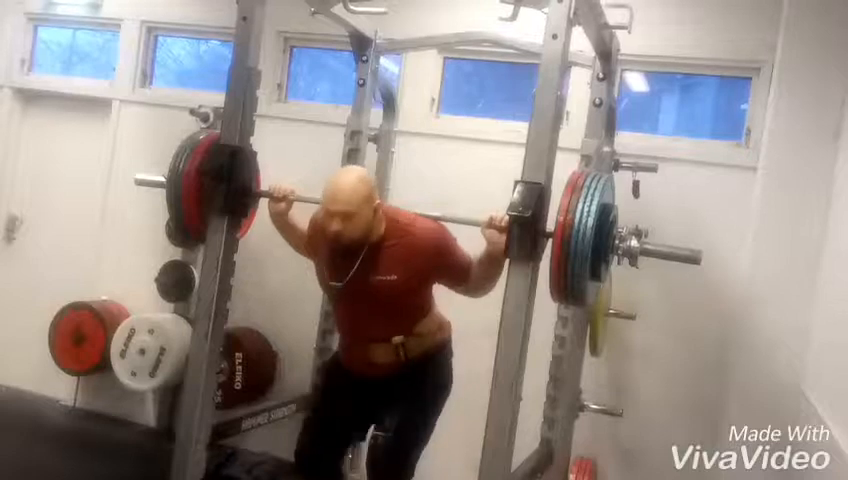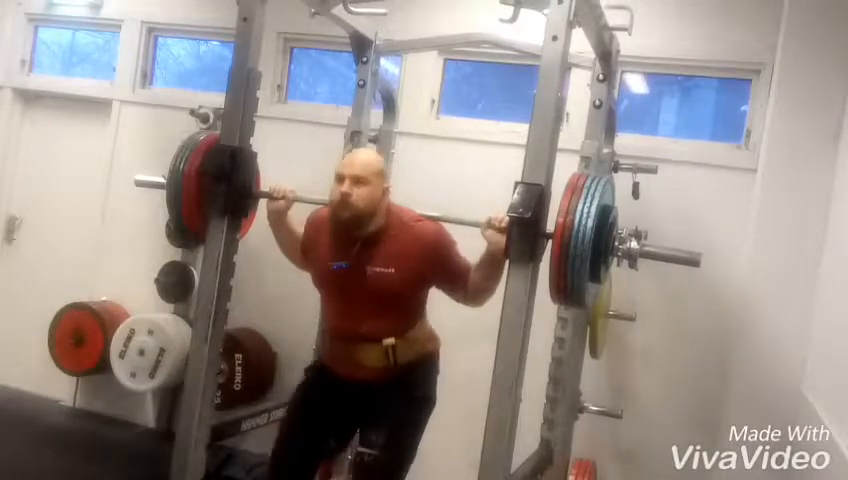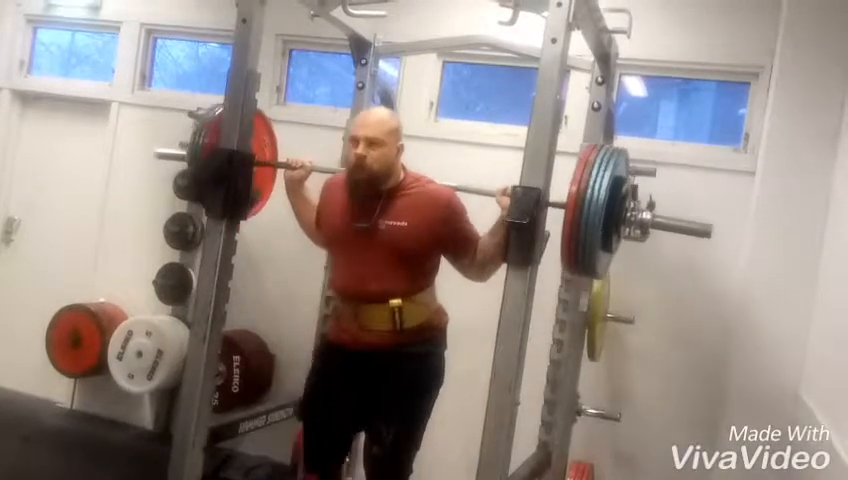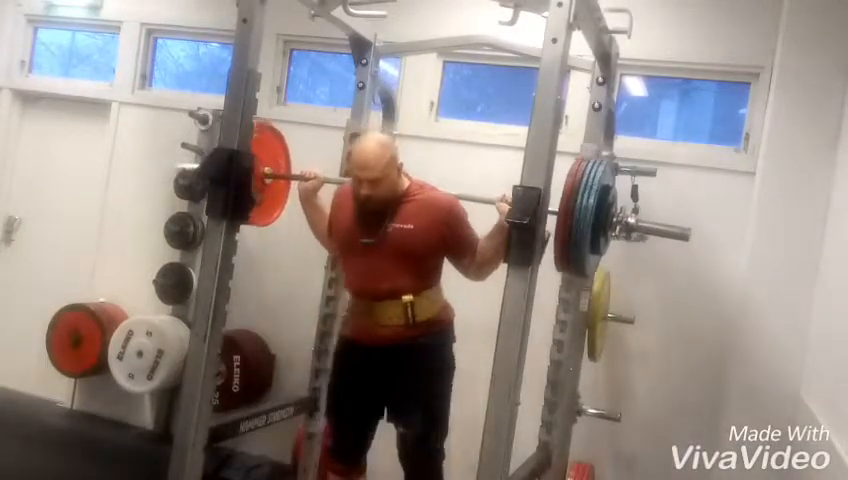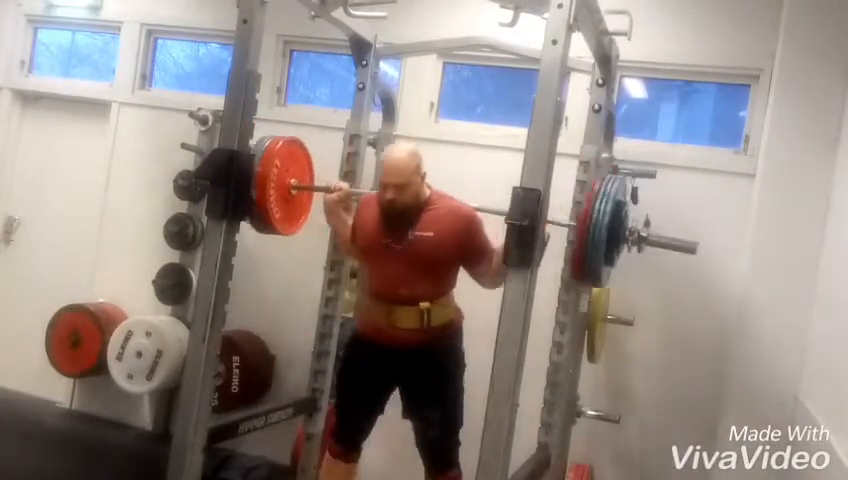
dt=1s
person 1, frame 1
left shoulder: (423, 239)
right shoulder: (325, 227)
left elbow: (473, 284)
left wrist: (495, 253)
right wrist: (281, 217)
left hip: (417, 369)
right hip: (352, 364)
person 1, frame 2
left shoulder: (423, 237)
right shoulder: (321, 224)
left elbow: (472, 292)
left wrist: (496, 254)
right wrist: (278, 218)
left hip: (402, 377)
right hip: (334, 368)
person 1, frame 3
left shoulder: (436, 202)
right shoulder: (335, 190)
left elbow: (477, 266)
left wrist: (508, 222)
right wrist: (295, 187)
left hip: (408, 352)
right hip: (342, 342)
person 1, frame 4
left shoulder: (439, 207)
right shoulder: (345, 199)
left elbow: (476, 267)
left wrist: (504, 228)
right wrist: (309, 198)
left hip: (421, 344)
right hip: (359, 339)
right knee: (343, 449)
person 1, frame 5
left shoulder: (459, 218)
right shoulder: (368, 208)
left elbow: (490, 276)
right wrist: (335, 208)
left hip: (431, 346)
right hip: (372, 338)
left knee: (440, 452)
right knee: (343, 438)
